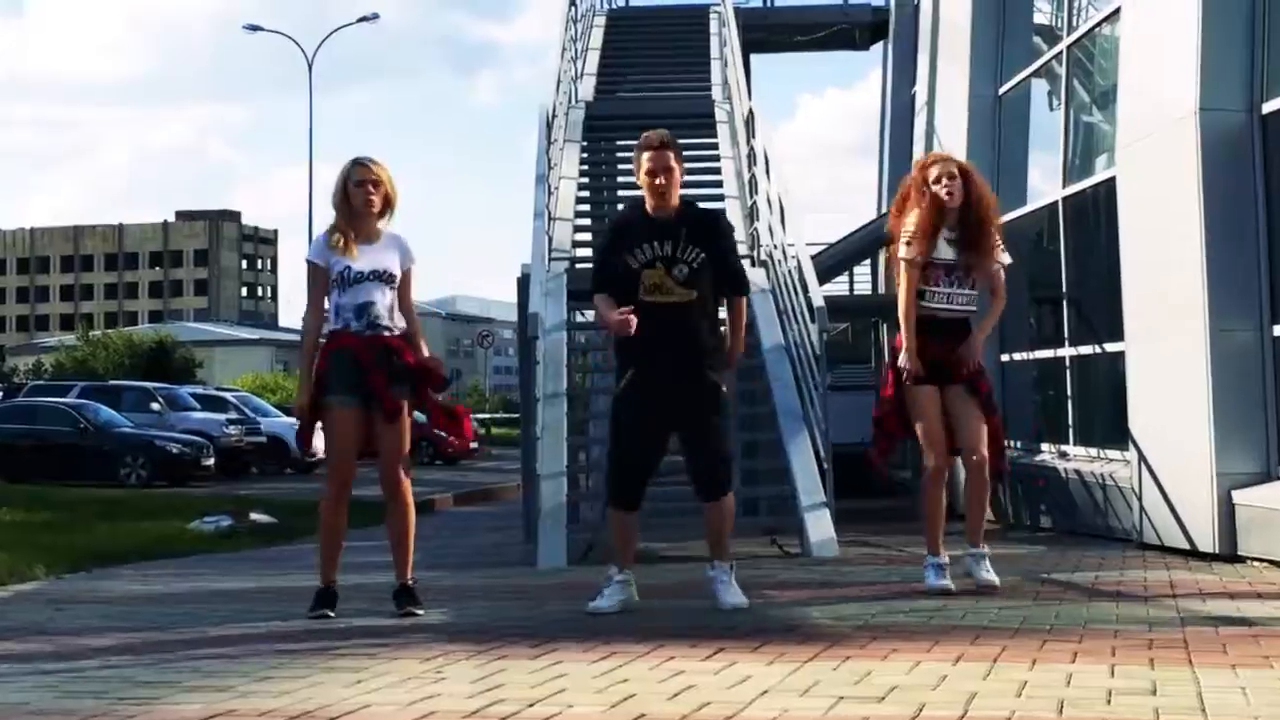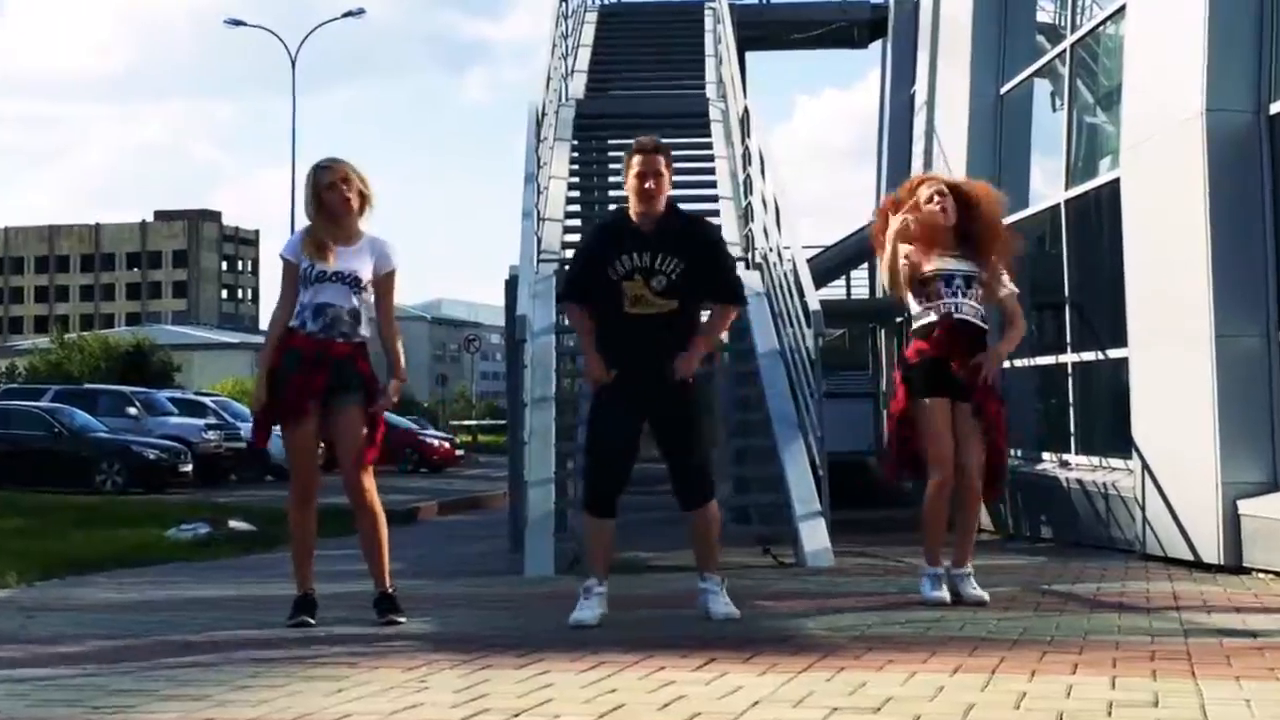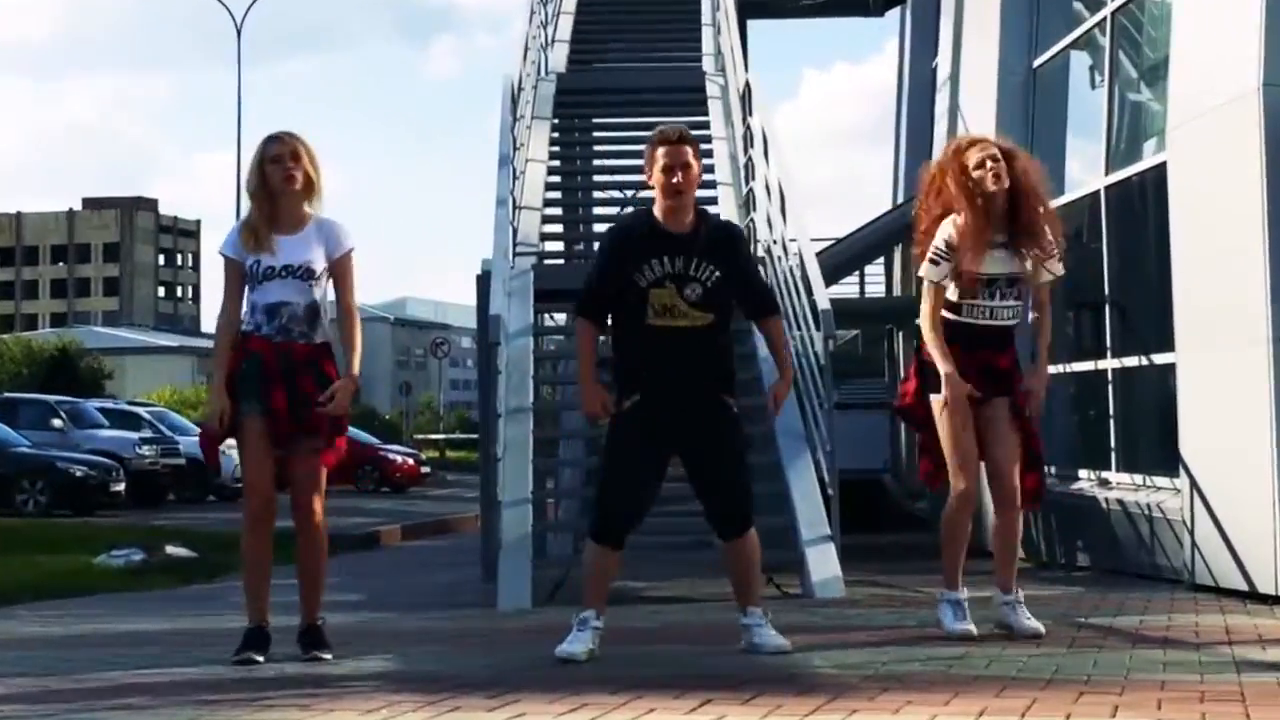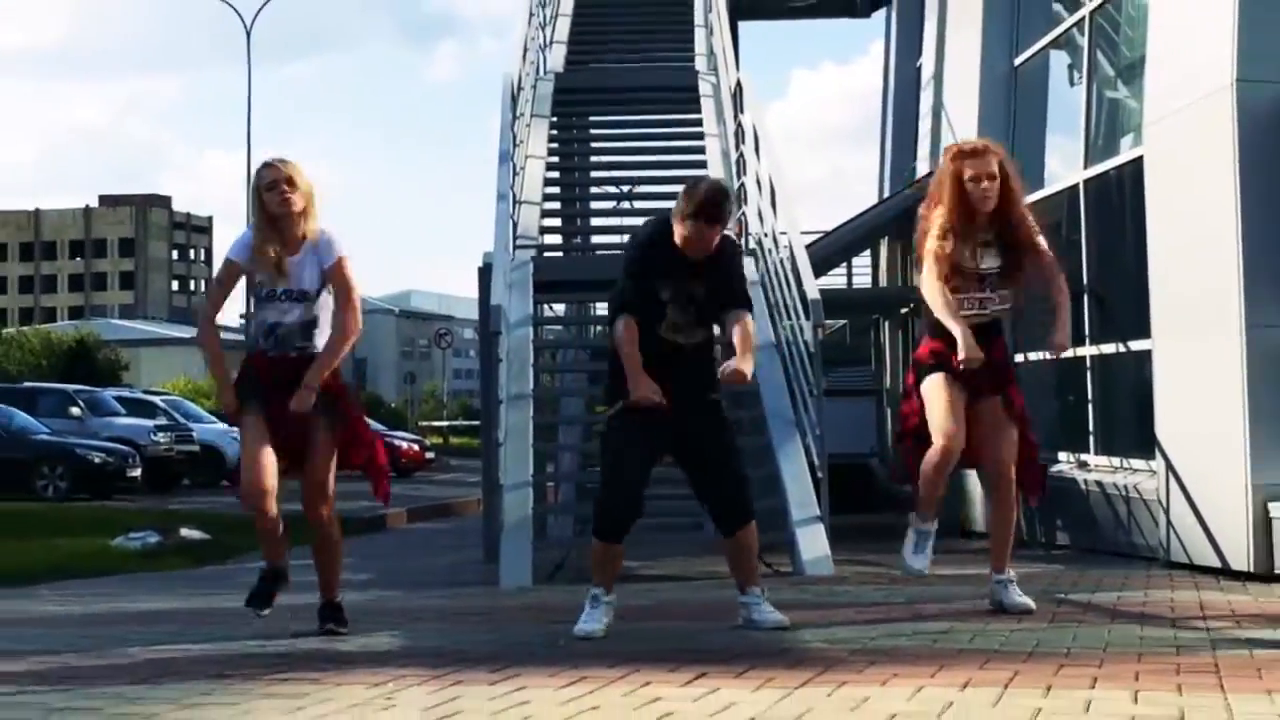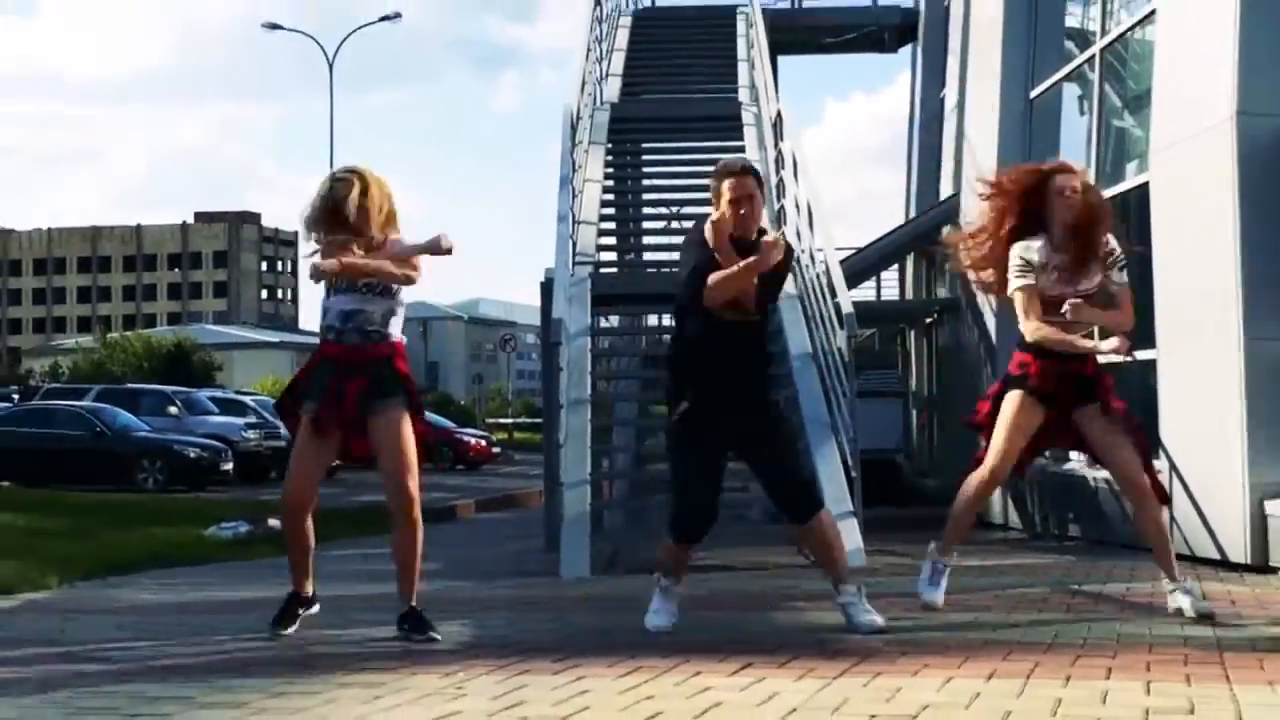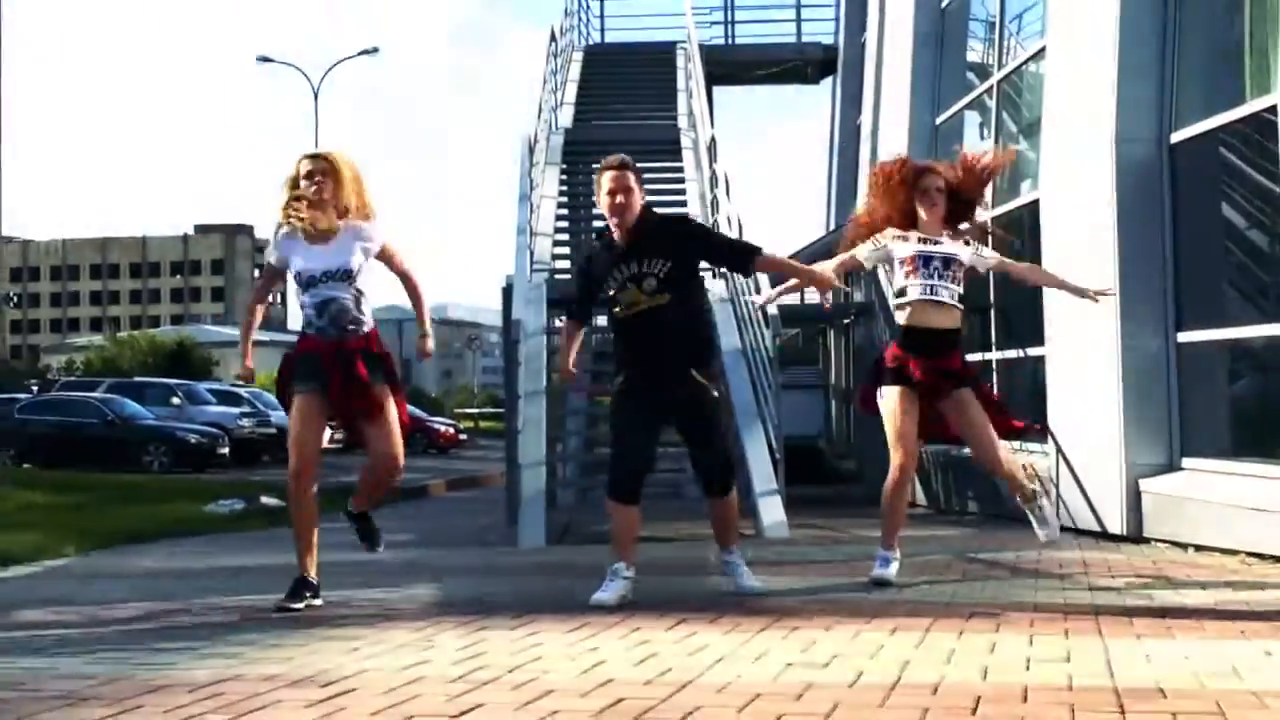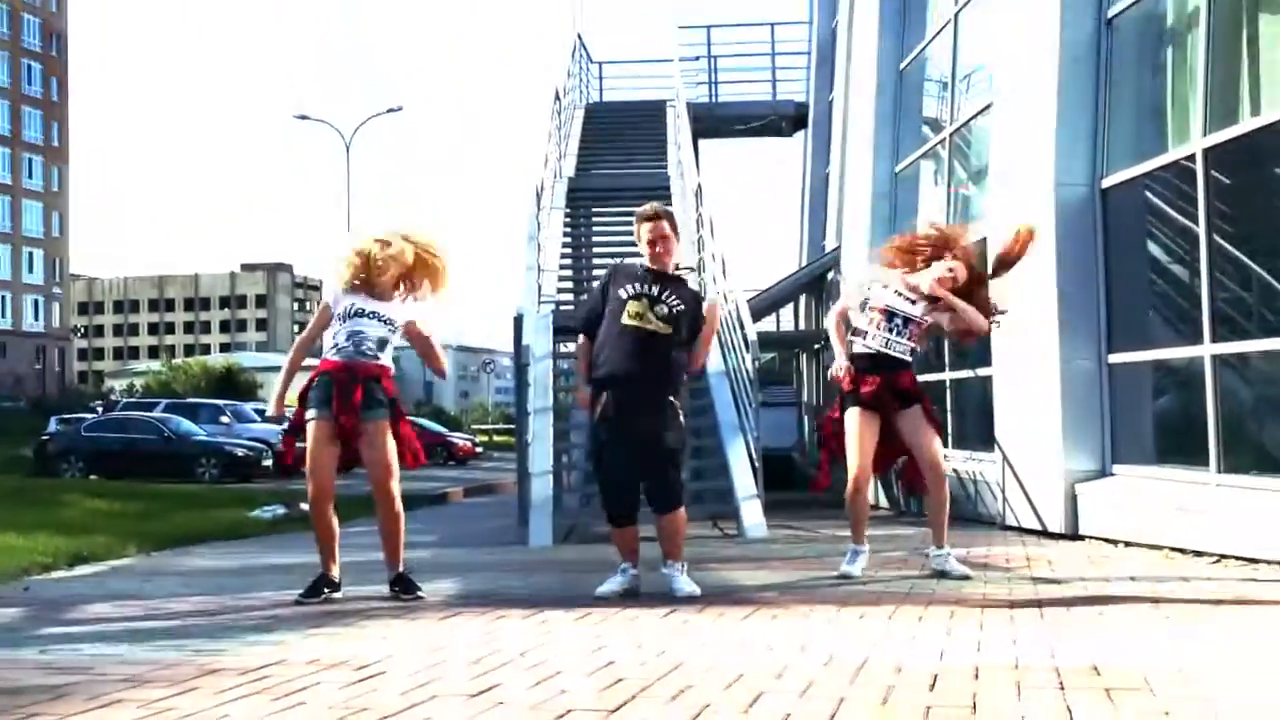
dt=0.5s
person 1, frame 1
left shoulder: (711, 226)
right shoulder: (620, 228)
left elbow: (735, 289)
right elbow: (601, 291)
left wrist: (733, 342)
right wrist: (613, 317)
left hip: (699, 371)
right hip: (640, 372)
left knee: (714, 475)
right knee: (624, 478)
left ankle: (721, 574)
right ankle: (622, 580)
person 1, frame 2
left shoulder: (698, 232)
right shoulder: (604, 234)
left elbow: (729, 298)
right elbow: (575, 298)
left wrist: (696, 350)
right wrist: (591, 354)
left hip: (675, 376)
right hip: (617, 378)
left knee: (696, 482)
right knee: (601, 483)
left ankle: (711, 585)
right ankle: (595, 592)
person 1, frame 3
left shoulder: (727, 238)
right shoulder: (623, 239)
left elbow: (763, 307)
right elbow: (591, 314)
left wrist: (785, 373)
right wrist: (588, 382)
left hip: (709, 400)
right hip: (641, 401)
left knee: (735, 511)
right knee: (613, 512)
person 1, frame 4
left shoulder: (726, 253)
right shoulder: (647, 246)
left elbow: (739, 311)
right elbow: (625, 311)
left wrist: (745, 357)
right wrist: (634, 373)
left hip: (696, 396)
right hip: (636, 400)
left knee: (734, 501)
right knee: (617, 504)
left ankle: (752, 598)
right ankle: (601, 599)
person 1, frame 5
left shoulder: (773, 248)
right shoulder: (700, 242)
left elbow: (764, 278)
right elbow: (706, 296)
left wrist: (731, 258)
right wrist: (755, 262)
left hip: (754, 398)
right hip: (696, 401)
left knee: (801, 495)
right knee: (693, 512)
left ankle: (848, 596)
right ankle: (667, 588)
person 1, frame 6
left shoulder: (676, 230)
right shoulder: (597, 255)
left elbow: (743, 256)
right elbow: (580, 309)
left wrist: (807, 272)
right wrist: (567, 354)
left hip: (692, 372)
right hip: (637, 378)
left knee: (716, 470)
right knee: (624, 473)
left ankle: (730, 558)
right ankle: (622, 572)
person 1, frame 7
left shoulder: (688, 296)
right shoulder: (615, 277)
left elbow: (694, 362)
right elbow: (586, 331)
left wrist: (712, 321)
right wrist: (583, 382)
left hip: (659, 403)
right hip: (610, 403)
left knee: (666, 491)
right knee: (617, 494)
left ankle: (675, 569)
right ankle: (628, 569)
person 2, frame 1
left shoulder: (398, 246)
right shoulder: (327, 245)
left elbow: (406, 312)
right elbow: (314, 314)
left wrist: (424, 357)
right wrist: (305, 378)
left hip: (392, 360)
right hip: (343, 359)
left knee: (395, 479)
right knee: (339, 480)
left ankle: (405, 584)
right ankle: (326, 586)
person 2, frame 2
left shoulder: (377, 250)
right shoulder: (302, 244)
left elbow: (386, 321)
right elbow: (284, 310)
left wrist: (398, 375)
right wrist: (263, 374)
left hip: (350, 364)
right hip: (299, 361)
left knee: (360, 483)
right knee: (303, 485)
left ankle: (384, 590)
right ankle: (304, 593)
person 2, frame 3
left shoulder: (329, 234)
right shoulder: (243, 237)
left elbow: (348, 311)
right elbow: (229, 315)
left wrist: (349, 376)
right wrist: (218, 387)
left hip: (312, 368)
right hip: (257, 367)
left knee: (309, 506)
right knee: (259, 504)
left ankle: (312, 624)
right ankle: (256, 626)
person 2, frame 4
left shoulder: (325, 245)
right shoulder: (249, 246)
left elbow: (350, 322)
right elbow: (207, 313)
left wrist: (311, 386)
right wrist: (223, 384)
left hip: (316, 378)
right hip: (262, 378)
left knee: (319, 504)
right knee: (257, 488)
left ankle: (331, 600)
right ankle: (274, 565)
person 2, frame 5
left shoulder: (398, 247)
right shoulder: (331, 244)
left elbow: (408, 273)
right elbow: (327, 263)
left wrist: (344, 264)
right wrist: (424, 245)
left hip: (383, 370)
right hip: (329, 370)
left knee: (404, 491)
right knee: (296, 497)
left ankle: (409, 608)
right ankle: (301, 593)
person 2, frame 6
left shoulder: (363, 233)
right shoulder: (287, 240)
left elbow: (407, 276)
right elbow: (259, 297)
left wrist: (425, 329)
right wrist: (244, 352)
left hip: (362, 352)
right hip: (313, 356)
left knee: (389, 460)
right knee: (301, 468)
left ankle: (359, 508)
right ankle: (307, 578)
person 2, frame 7
left shoulder: (407, 306)
right shoulder: (341, 293)
left elbow: (440, 369)
right elbow: (304, 342)
left wrist: (423, 335)
right wrist: (280, 390)
left hip: (374, 387)
right hip: (328, 383)
left knee: (386, 486)
right knee: (319, 491)
person 3, frame 1
left shoulder: (983, 234)
right shoulder: (917, 228)
left elbow: (998, 296)
right elbow: (906, 294)
left wrist: (978, 340)
right wrist: (906, 352)
left hip: (962, 350)
right hip: (921, 348)
left knee: (979, 455)
right knee: (936, 460)
left ankle: (976, 553)
right ankle: (935, 560)
person 3, frame 2
left shoulder: (985, 256)
right shoulder: (912, 249)
left elbow: (1016, 319)
right elbow: (892, 285)
left wrist: (999, 352)
right wrist: (892, 235)
left hip: (974, 363)
right hip: (928, 358)
left knee: (973, 477)
right knee: (942, 474)
left ankle: (961, 571)
right ankle: (932, 571)
person 3, frame 3
left shoulder: (1034, 230)
right shoulder: (954, 230)
left elbow: (1042, 305)
right elbow: (931, 308)
left wrist: (1040, 369)
right wrist: (948, 371)
left hip: (1002, 363)
right hip: (953, 364)
left knee: (1010, 485)
right knee: (965, 485)
right ankle: (952, 596)
person 3, frame 4
left shoulder: (1016, 229)
right shoulder: (945, 227)
left elbow: (1055, 279)
right elbow: (930, 281)
left wrist: (1062, 324)
right wrist: (961, 332)
left hip: (993, 357)
right hip: (944, 354)
left knee: (1006, 476)
right knee: (950, 443)
left ankle: (1001, 580)
right ankle: (924, 521)
person 3, frame 5
left shoulder: (1104, 247)
right shoulder: (1024, 253)
left elbow: (1126, 317)
right elbow: (1033, 326)
left wrist: (1079, 307)
right wrist: (1095, 343)
left hip: (1083, 374)
right hip: (1033, 368)
left knee: (1137, 480)
right knee: (994, 468)
left ankle: (1174, 583)
right ankle: (940, 558)
person 3, frame 6
left shoulder: (965, 242)
right shoulder: (892, 239)
left elbow: (1016, 269)
right elbow: (839, 265)
left wrist: (1072, 287)
right wrist: (785, 288)
left hip: (949, 359)
right hip: (903, 358)
left knee: (992, 456)
right knee: (902, 463)
left ankle: (1032, 495)
right ankle: (887, 553)
person 3, frame 7
left shoulder: (935, 308)
right shoulder: (879, 278)
left elbow: (980, 325)
right elbow: (836, 315)
left wrist: (942, 295)
right wrist: (840, 355)
left hip: (901, 384)
right hip: (862, 384)
left knee: (934, 467)
right knee: (858, 473)
left ankle: (940, 553)
right ankle: (857, 550)
